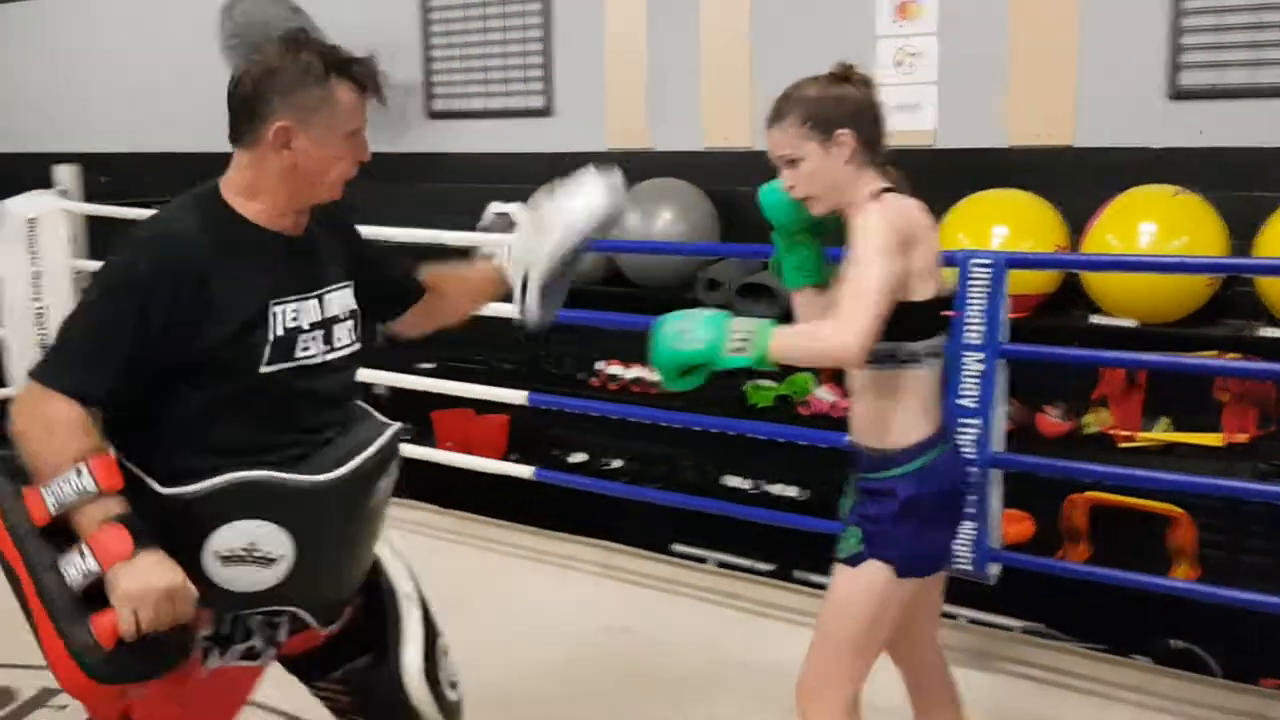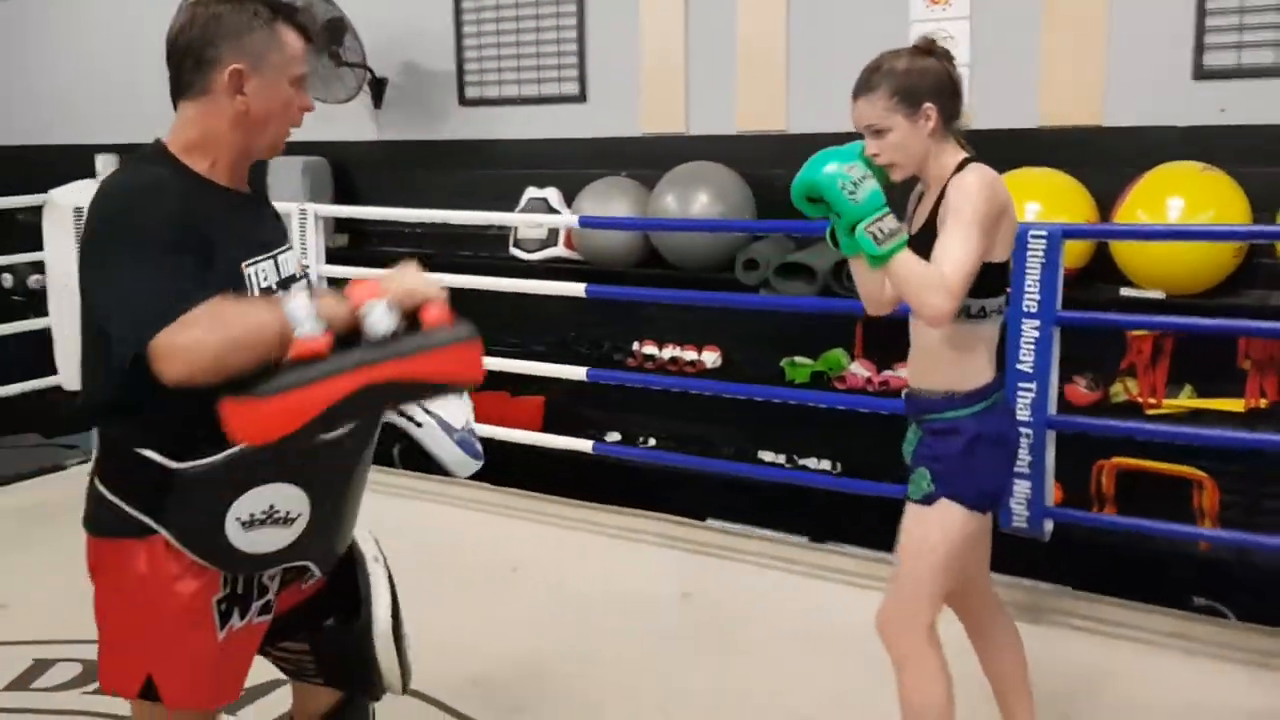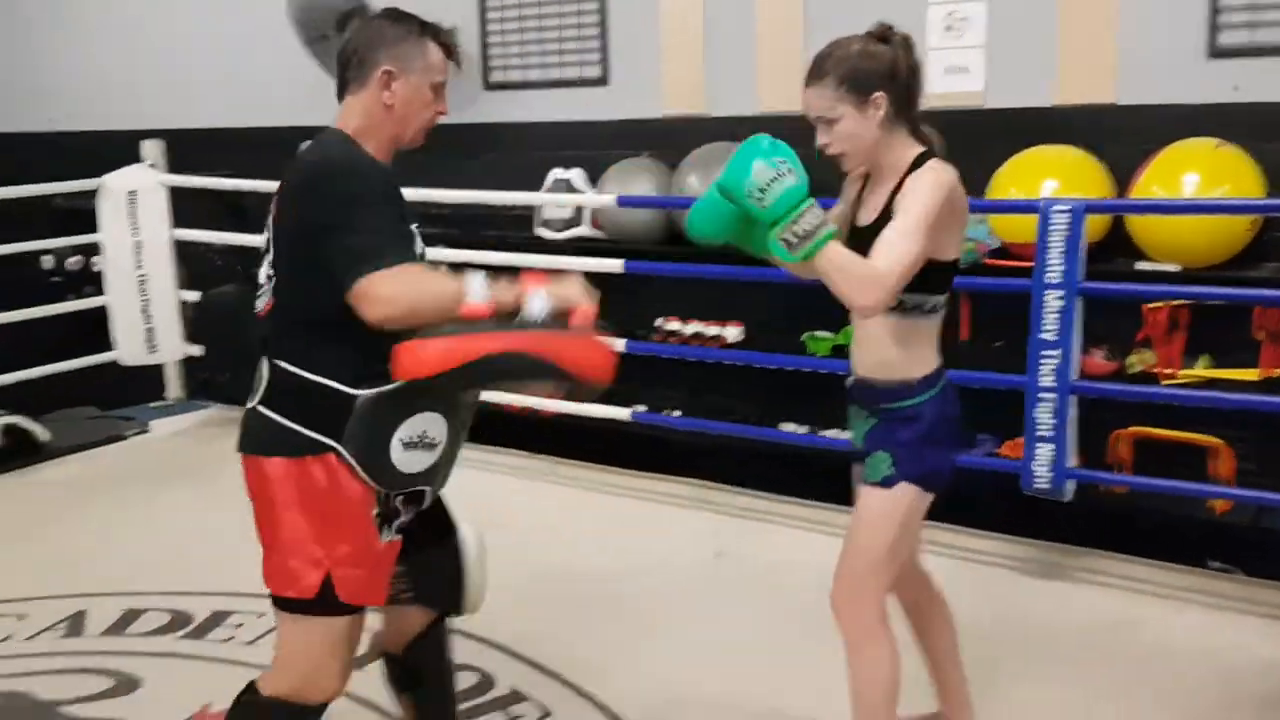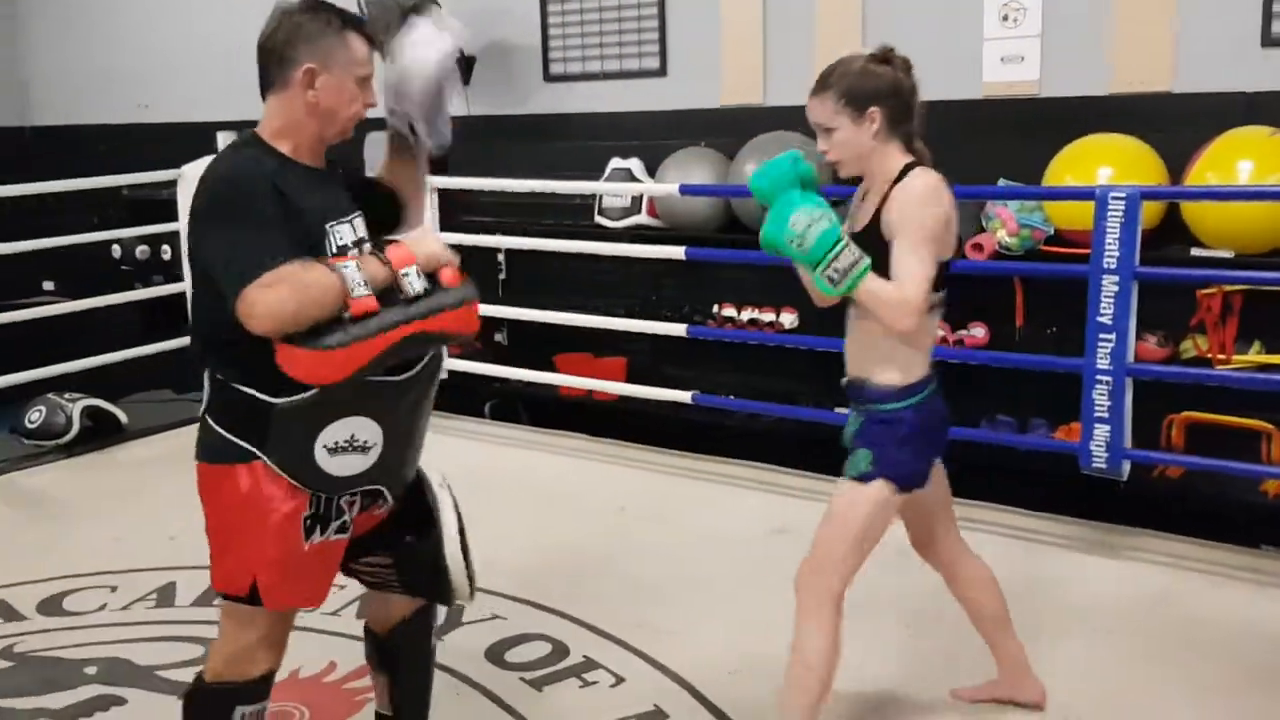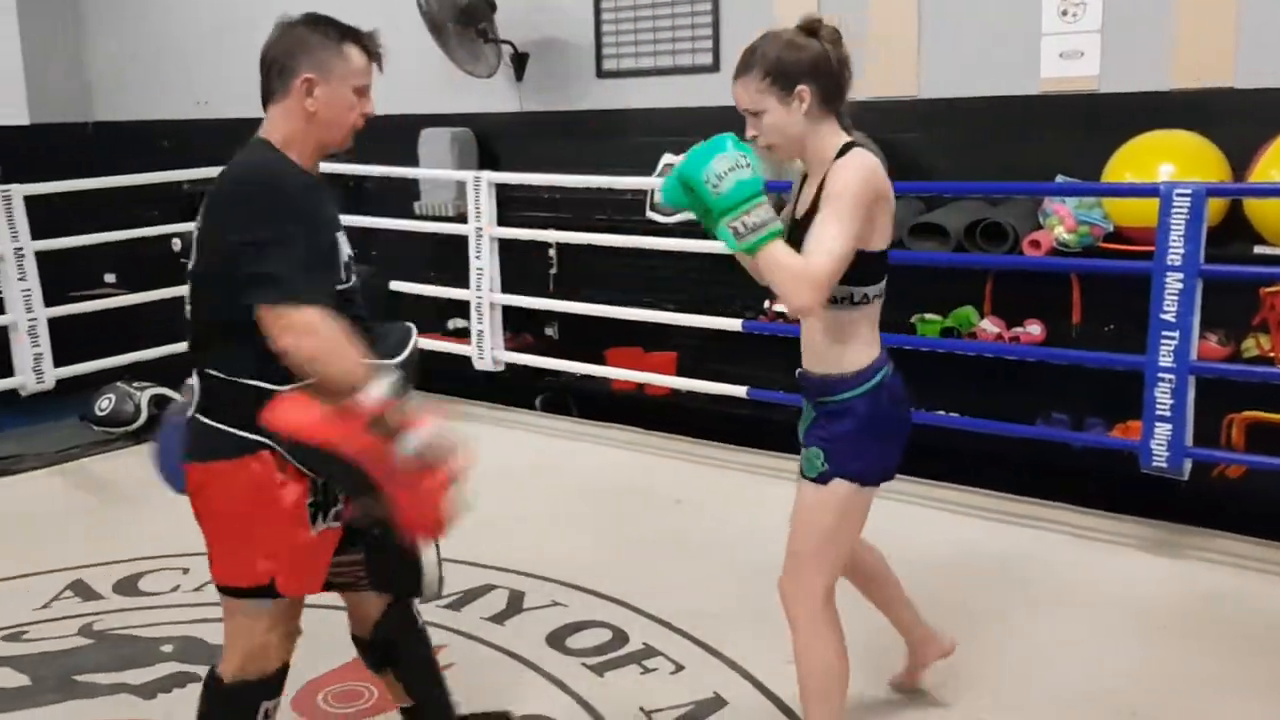
dt=0.7s
person 1, frame 1
left shoulder: (327, 235)
right shoulder: (169, 255)
left elbow: (414, 305)
left wrist: (516, 264)
right wrist: (124, 552)
left hip: (323, 558)
right hip: (192, 578)
person 1, frame 2
left shoulder: (244, 199)
right shoulder: (140, 206)
right elbow: (188, 350)
right wrist: (364, 304)
left hip: (282, 522)
right hip: (174, 539)
person 1, frame 3
left shoulder: (339, 172)
right shoulder: (344, 174)
right elbow: (387, 296)
right wrist: (526, 293)
left hip: (363, 447)
right hip: (316, 453)
left knee: (414, 607)
person 1, frame 4
left shoulder: (325, 172)
right shoulder: (239, 184)
left elbow: (392, 204)
right elbow: (269, 305)
left wrist: (413, 130)
right wrist: (395, 262)
left hip: (354, 449)
right hip: (269, 463)
left knee: (408, 592)
right knee: (250, 649)
person 1, frame 5
left shoulder: (291, 184)
right shoulder: (266, 189)
right elbow: (297, 325)
right wrist: (398, 425)
left hip: (315, 445)
right hip: (259, 455)
left knee: (382, 588)
right knee: (261, 645)
person 2, frame 1
left shoulder: (890, 217)
right shoulder: (873, 222)
left elbow: (847, 343)
right elbow: (822, 334)
left wrist: (722, 336)
right wrist: (797, 247)
left hip: (902, 484)
right hip: (911, 474)
right knee: (917, 658)
person 2, frame 2
left shoulder: (976, 186)
right shoulder: (930, 192)
left elbow: (938, 302)
right elbow: (879, 300)
left wrist: (868, 214)
right wrist: (847, 219)
left hip: (965, 426)
right hip: (945, 422)
left knee: (904, 625)
right knee: (972, 600)
person 2, frame 3
left shoulder: (935, 185)
right shoulder: (864, 178)
left elbow: (870, 291)
right elbow: (810, 264)
left wrist: (789, 208)
right wrist: (758, 223)
left hip: (910, 416)
right hip: (875, 406)
left knee: (855, 600)
right knee: (900, 574)
person 2, frame 4
left shoulder: (920, 192)
right shoulder: (872, 191)
left elbow: (905, 317)
right elbow: (825, 296)
left wrist: (829, 251)
right wrist: (798, 222)
left hip: (895, 415)
right hip: (890, 408)
left knee: (817, 588)
right knee: (940, 545)
person 2, frame 5
left shoulder: (855, 174)
right shoulder: (820, 173)
left elbow: (805, 294)
right elbow: (783, 272)
left wrist: (740, 206)
right wrist: (722, 213)
left hip: (854, 407)
right hip: (841, 398)
left knee: (802, 590)
right knee: (833, 545)
right ankle: (922, 640)
